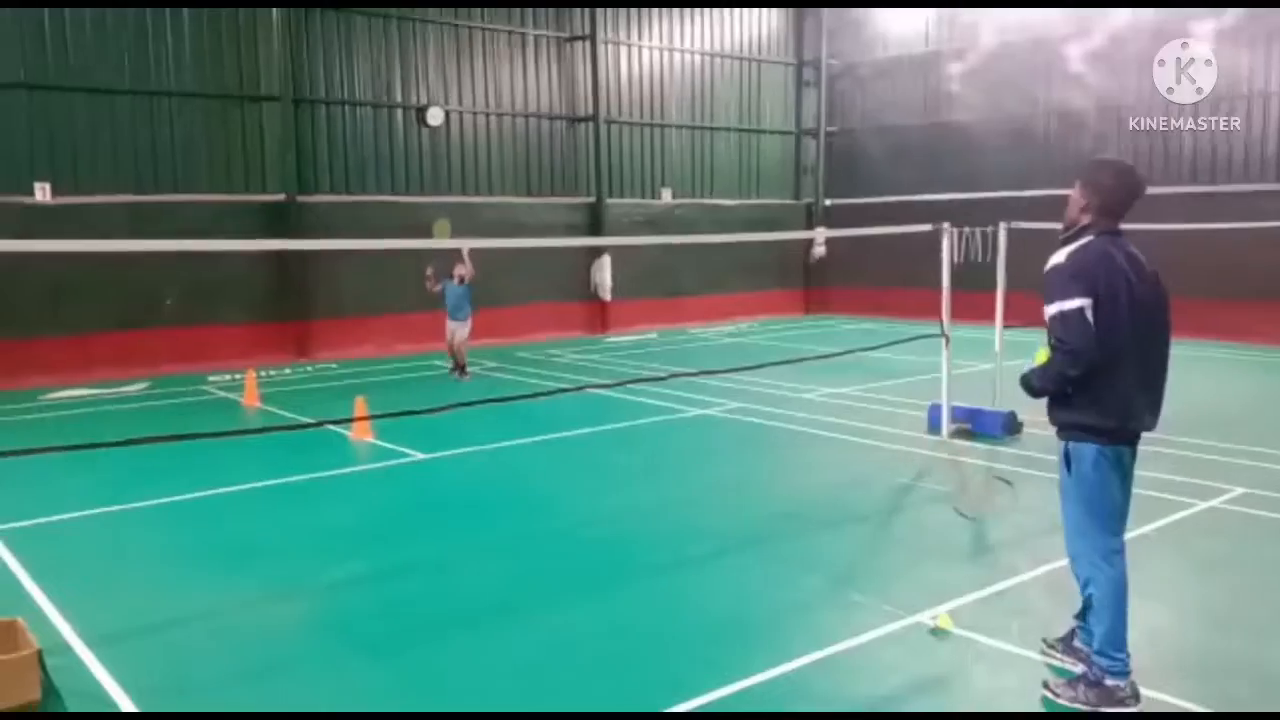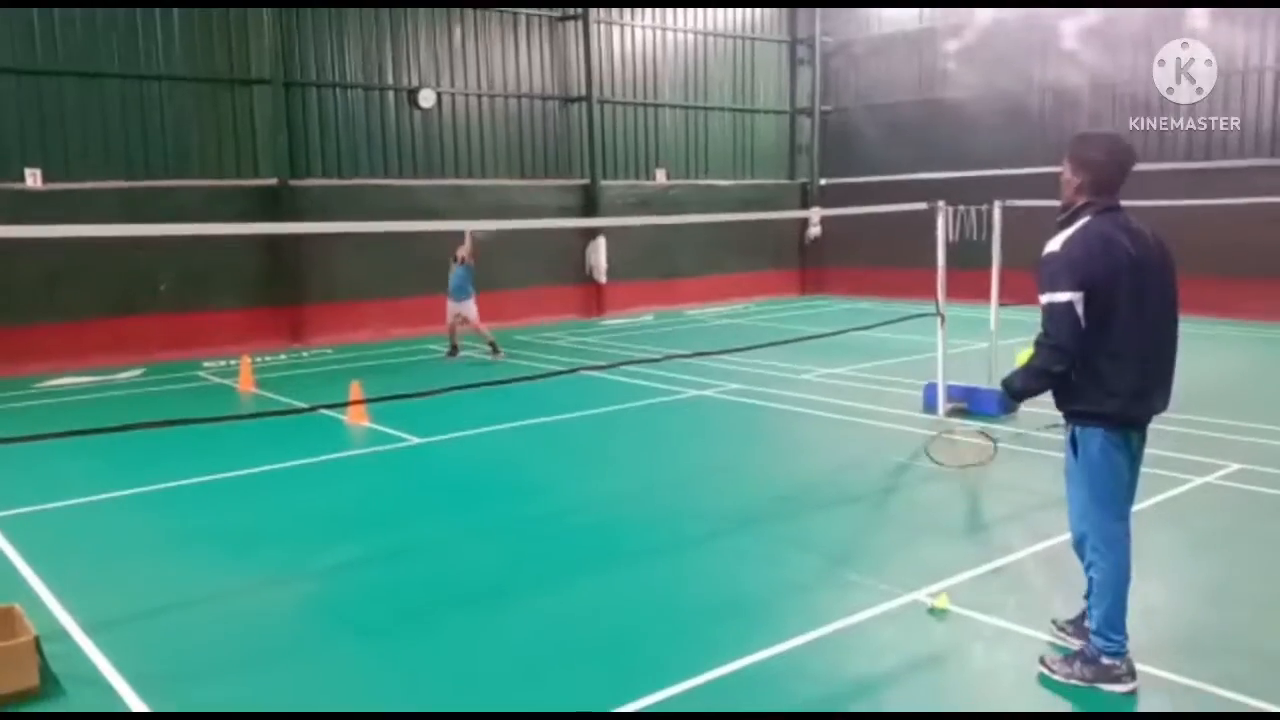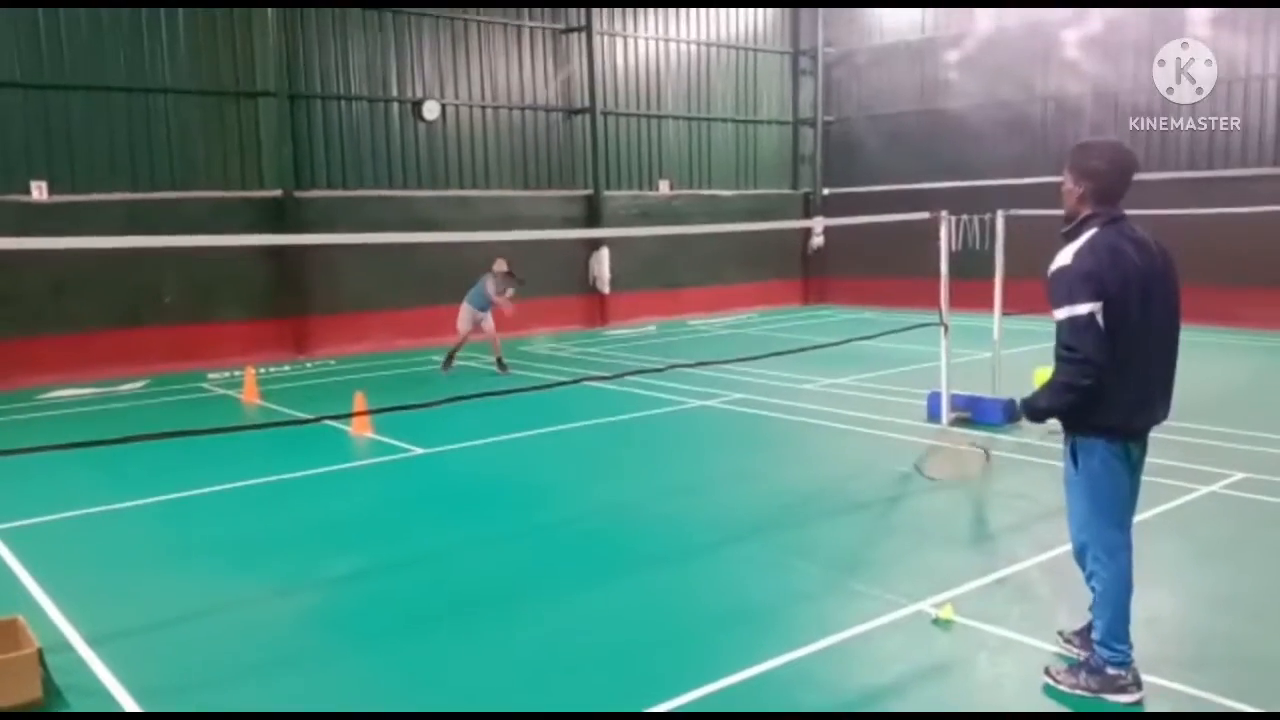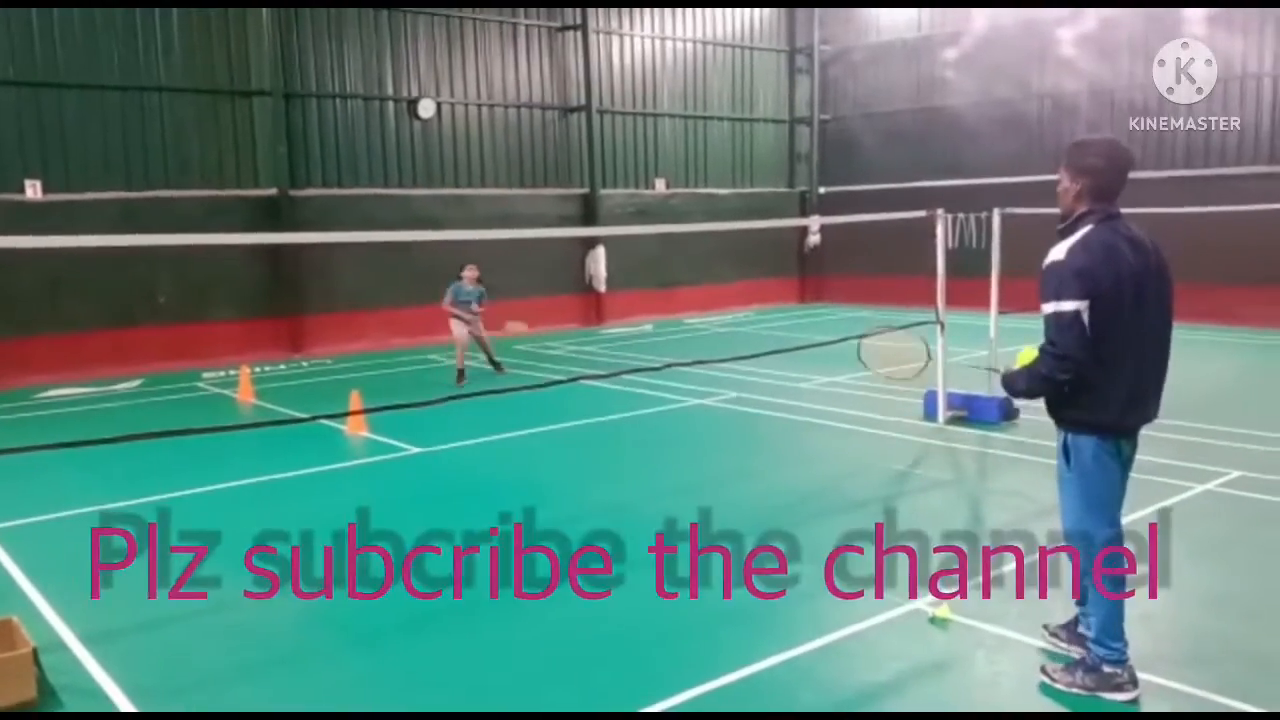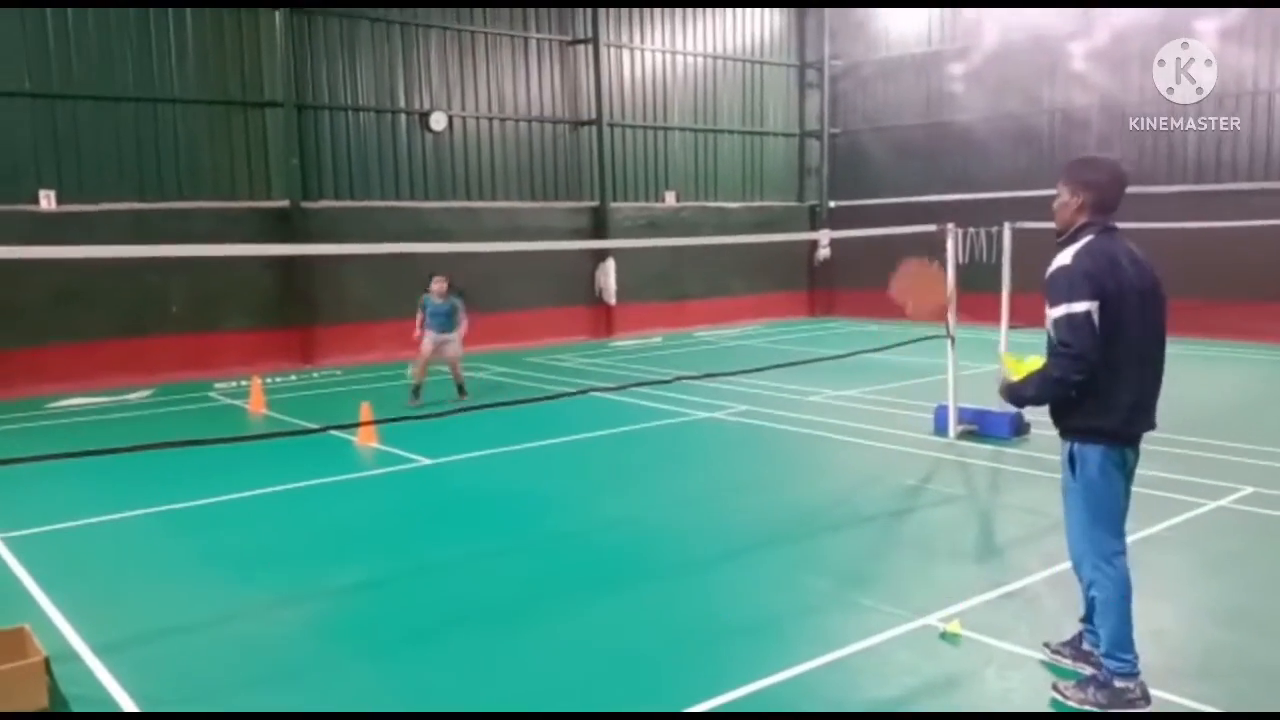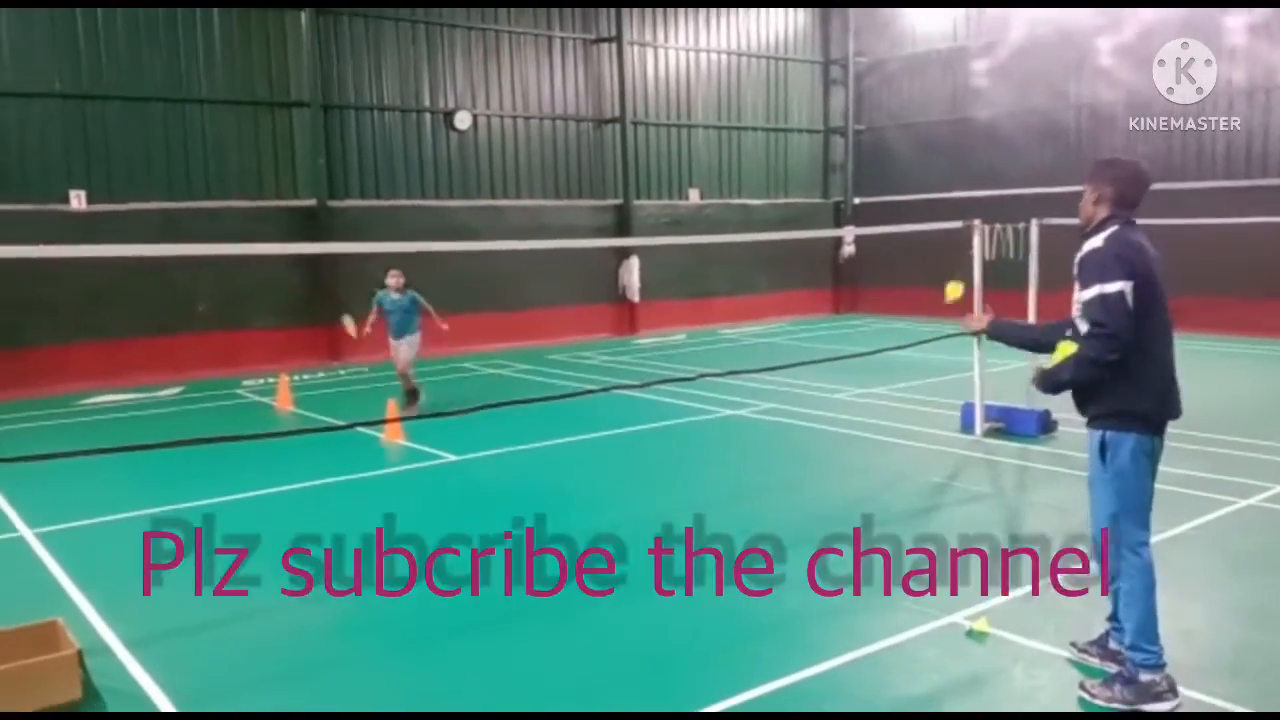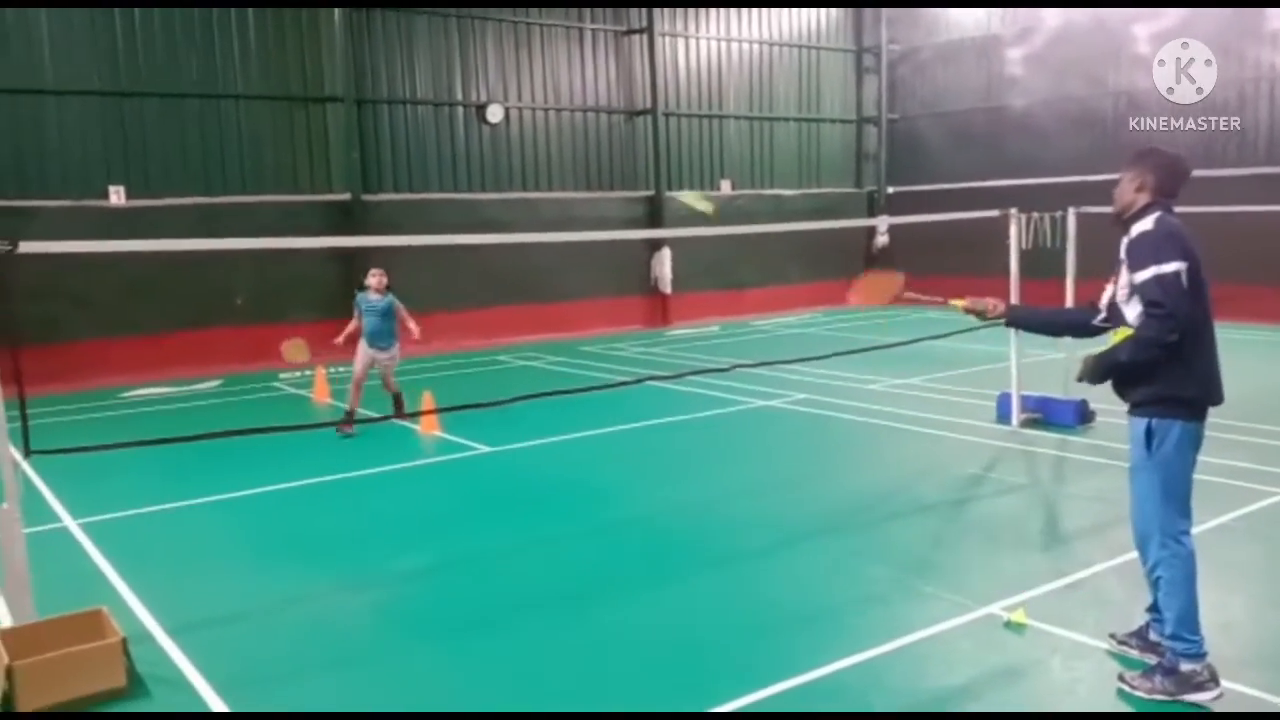
dt=0.4s
person 1, frame 1
left shoulder: (1071, 264)
right shoulder: (1139, 265)
left elbow: (1074, 354)
right elbow: (1144, 347)
left wrist: (1034, 380)
left hip: (1090, 427)
right hip: (1126, 422)
left knee: (1095, 546)
right knee: (1100, 540)
left ankle: (1111, 678)
right ankle: (1088, 638)
person 1, frame 2
left shoulder: (1070, 249)
right shoulder: (1148, 242)
left elbow: (1060, 346)
right elbow: (1155, 327)
left wrist: (1017, 384)
left hip: (1097, 411)
right hip: (1136, 402)
left knee: (1098, 529)
right knee: (1106, 523)
left ankle: (1108, 656)
right ankle: (1097, 620)
person 1, frame 3
left shoulder: (1078, 262)
right shoulder: (1150, 250)
left elbow: (1082, 360)
right elbow: (1151, 339)
left wrist: (1039, 404)
left hip: (1098, 424)
right hip: (1136, 416)
left knee: (1099, 540)
right knee: (1109, 535)
left ankle: (1112, 666)
right ankle: (1102, 632)
person 1, frame 4
left shoulder: (1072, 257)
right shoulder: (1144, 249)
left elbow: (1063, 356)
right elbow: (1147, 335)
left wrist: (1017, 382)
left hip: (1089, 420)
right hip: (1128, 410)
left knee: (1092, 537)
right knee: (1096, 531)
left ankle: (1109, 664)
right ankle: (1090, 623)
person 1, frame 5
left shoulder: (1075, 265)
right shoulder: (1132, 260)
left elbow: (1073, 361)
left wrist: (1020, 390)
right wrist: (1062, 383)
left hip: (1093, 430)
right hip: (1125, 420)
left knee: (1097, 548)
right knee: (1098, 543)
left ankle: (1121, 680)
right ankle: (1096, 640)
person 1, frame 6
left shoulder: (1104, 251)
right shoulder: (1131, 249)
left elbow: (1105, 343)
right elbow: (1073, 333)
left wrist: (1052, 378)
right wrist: (995, 327)
left hip: (1122, 417)
right hip: (1139, 411)
left knee: (1120, 540)
right knee: (1120, 535)
left ankle: (1147, 674)
right ankle: (1123, 637)
person 1, frame 7
left shoulder: (1152, 235)
right shoulder: (1150, 240)
left elbow: (1167, 324)
right elbow: (1094, 318)
left wrist: (1105, 364)
right wrist: (1009, 312)
left hip: (1166, 405)
right hip: (1165, 402)
left knee: (1161, 529)
right knee: (1156, 525)
left ankle: (1187, 664)
right ankle: (1164, 628)
